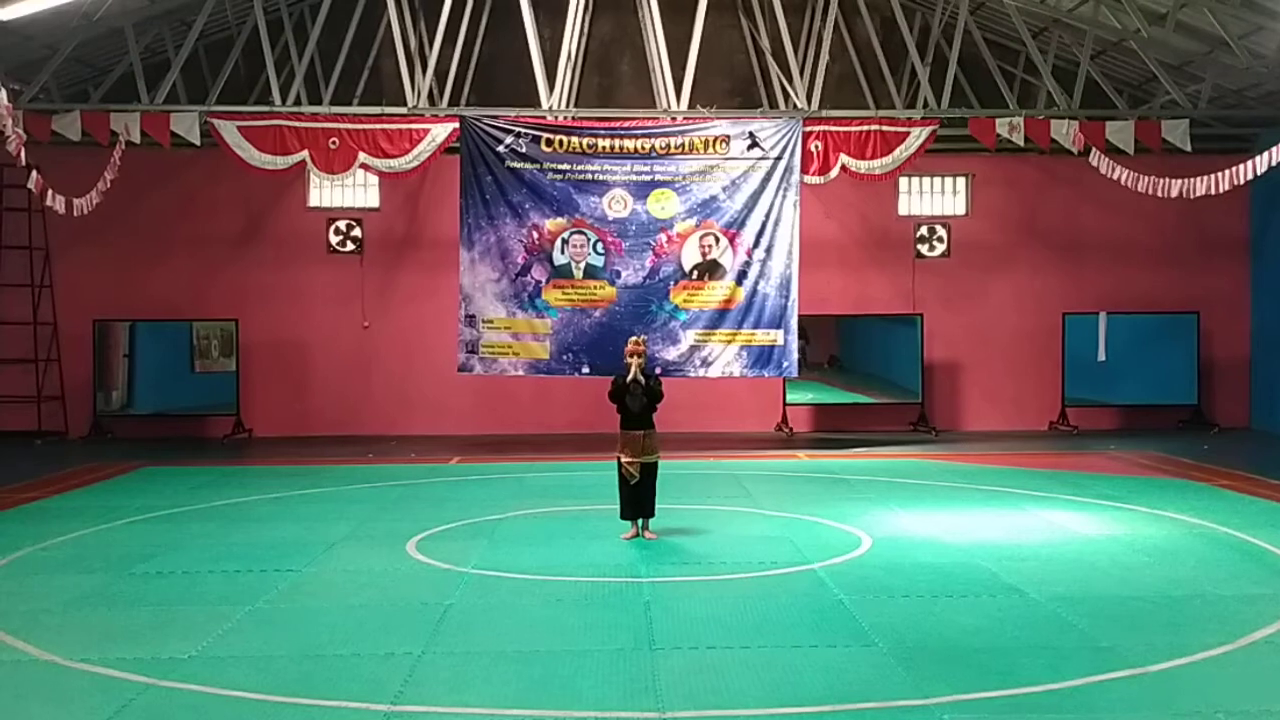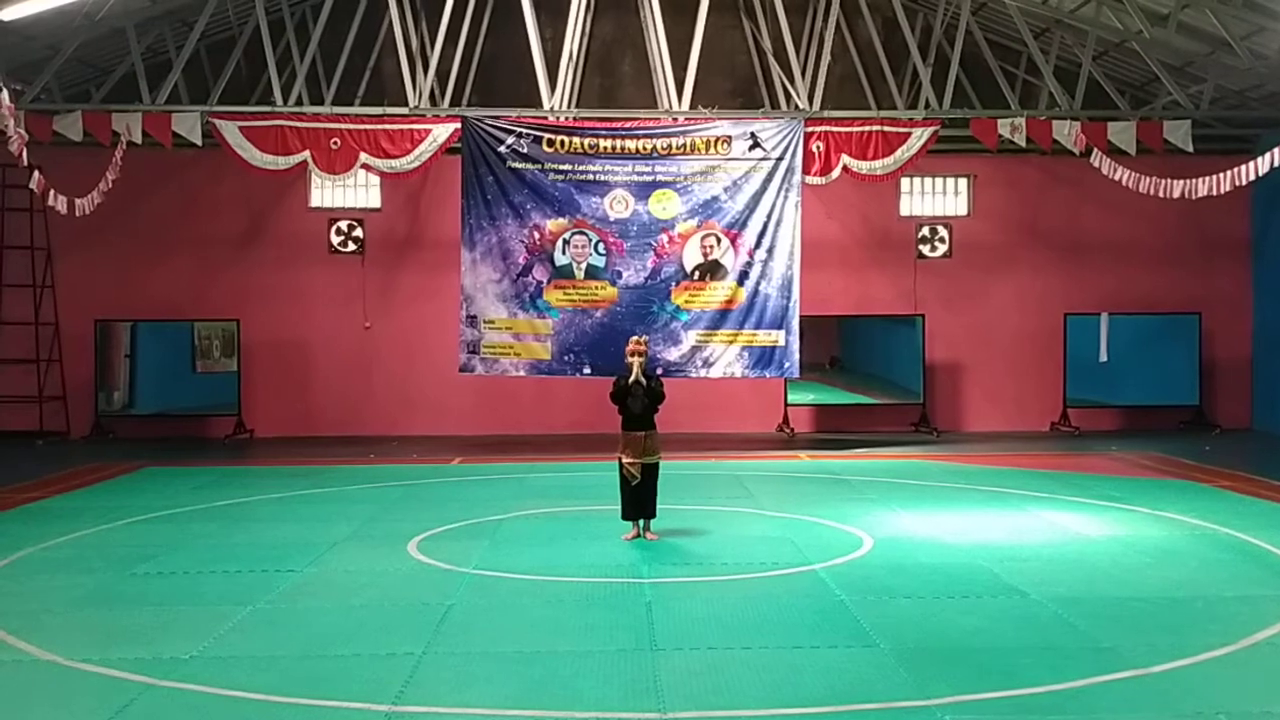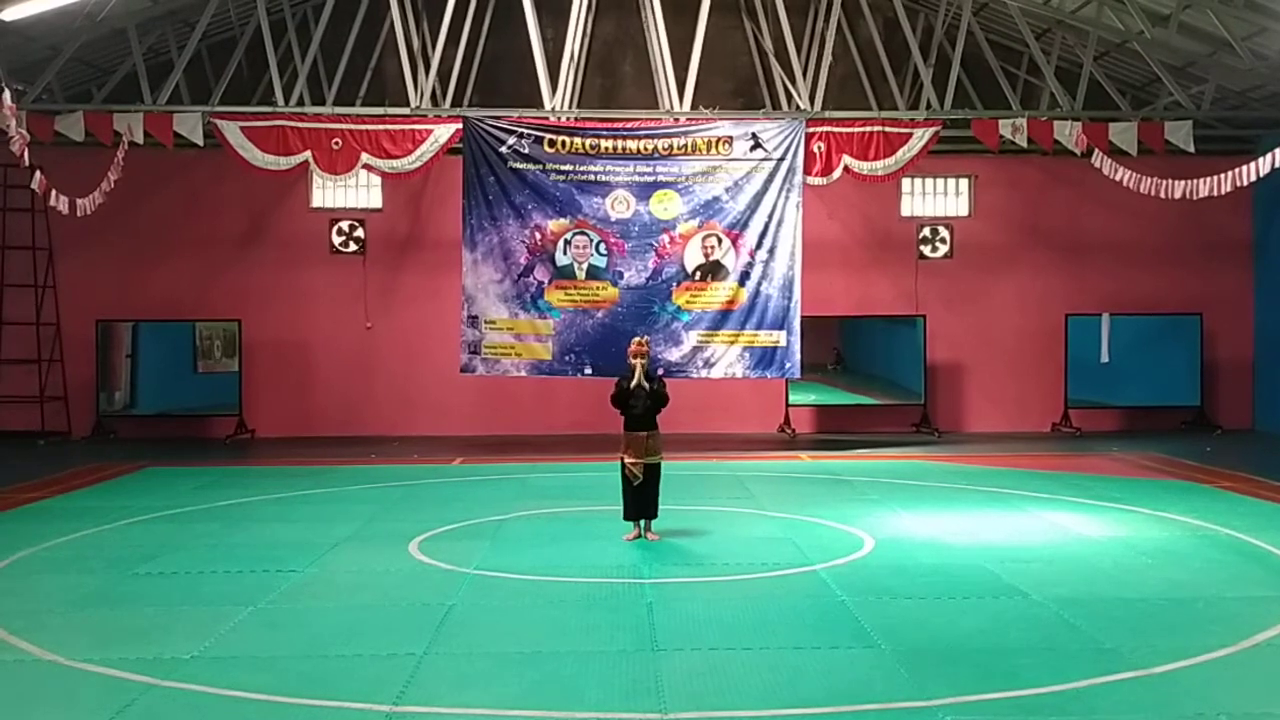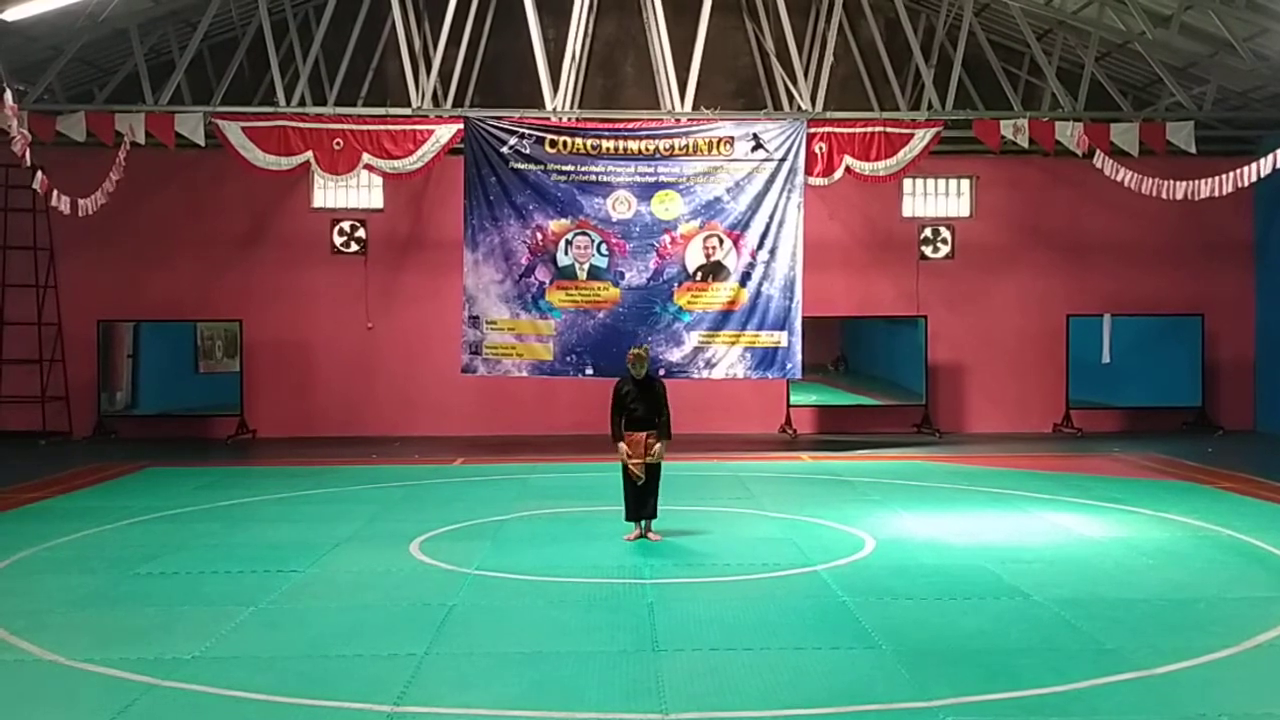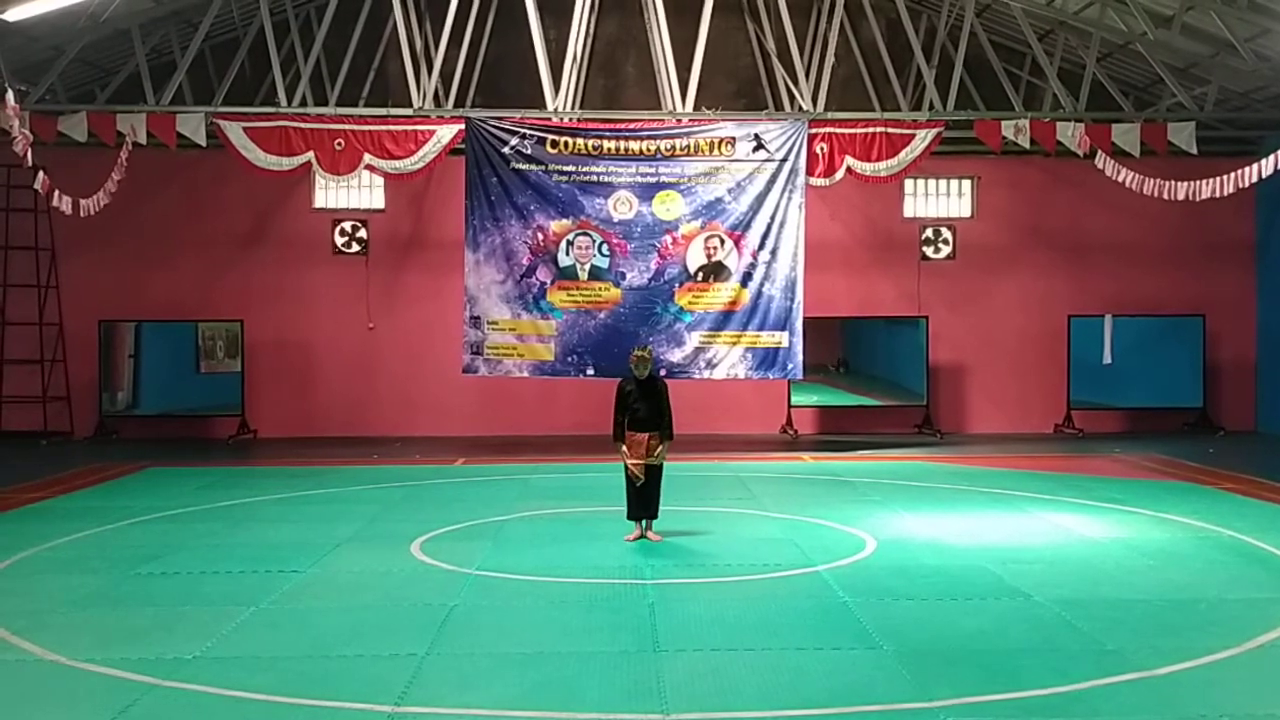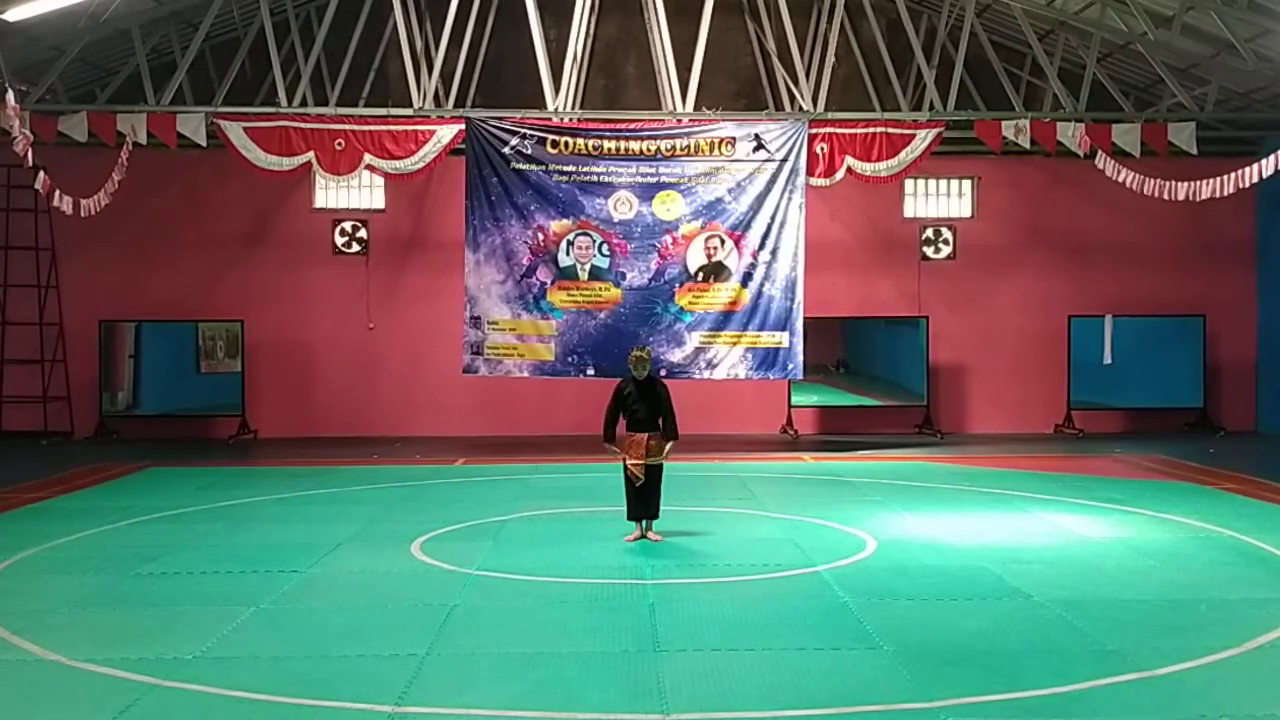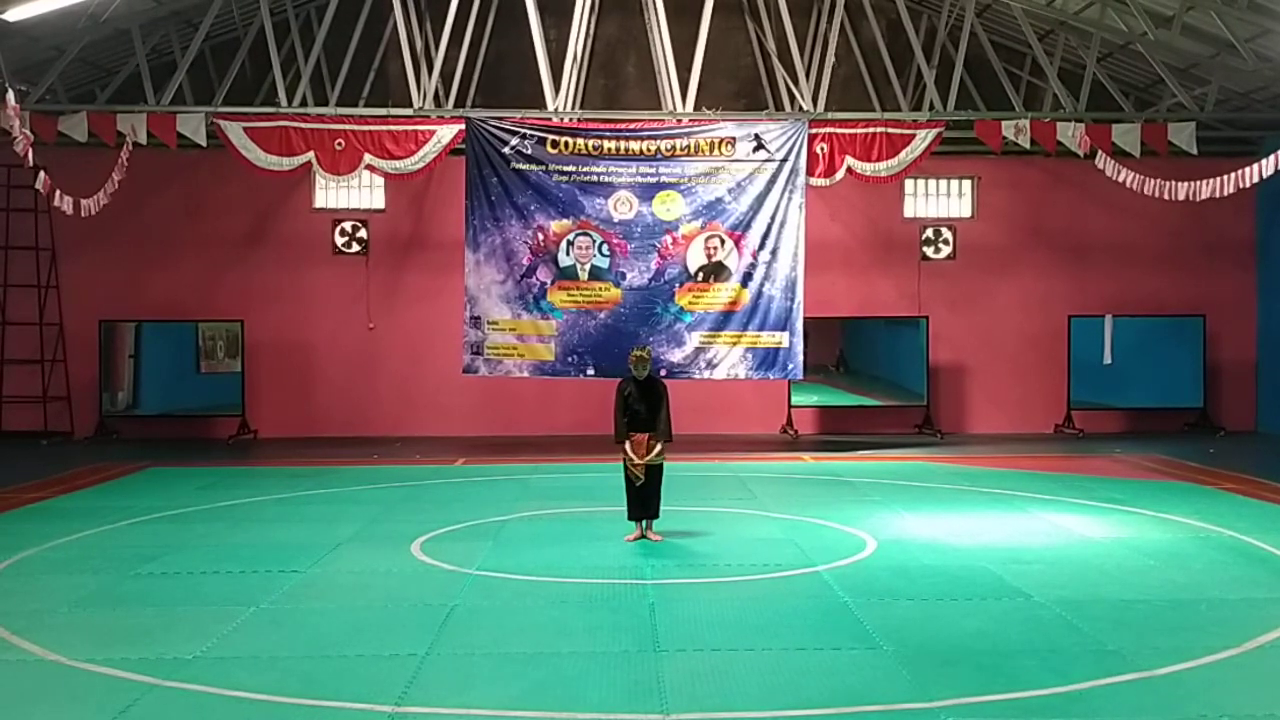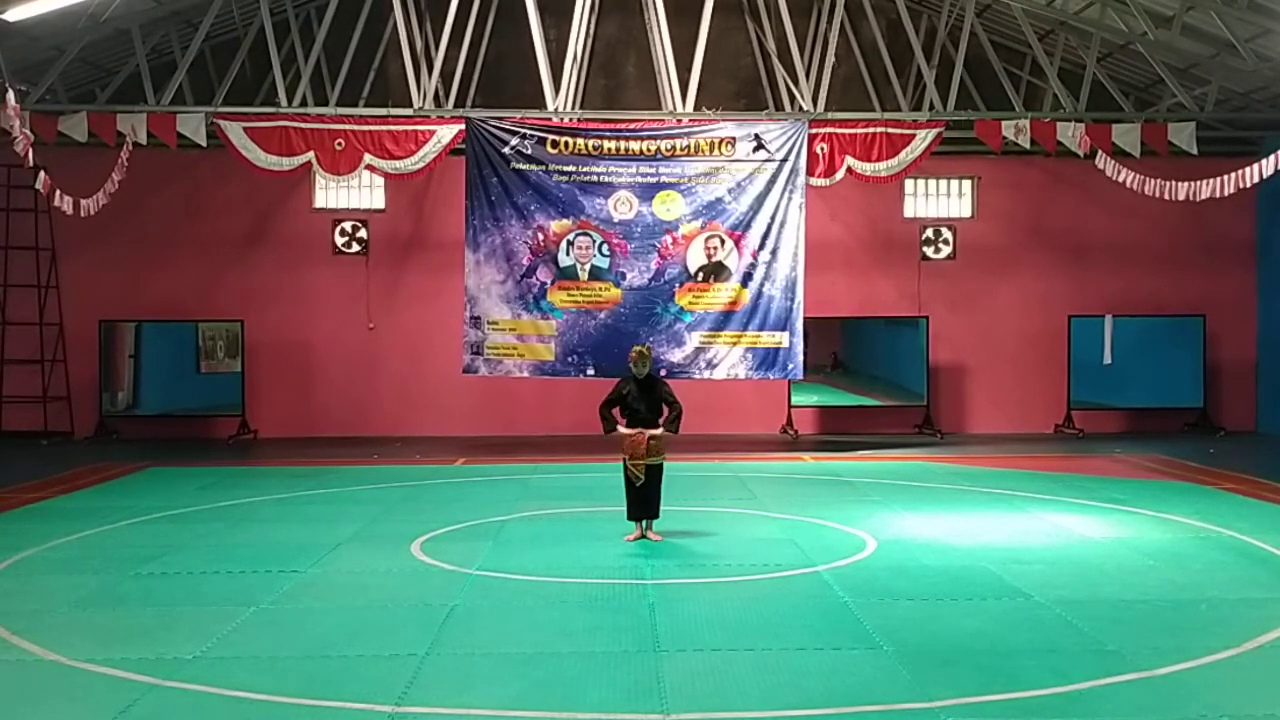
dt=0.5s
person 1, frame 1
left shoulder: (652, 380)
right shoulder: (620, 380)
left elbow: (657, 397)
right elbow: (613, 397)
left wrist: (641, 379)
right wrist: (629, 378)
left hip: (648, 435)
right hip: (627, 436)
left knee: (647, 482)
right knee: (627, 481)
left ankle: (646, 526)
right ankle: (633, 526)
person 1, frame 2
left shoulder: (654, 380)
right shoulder: (621, 381)
left elbow: (658, 399)
right elbow: (615, 399)
left wrist: (642, 380)
right wrist: (631, 379)
left hip: (649, 436)
right hip: (628, 437)
left knee: (649, 483)
right knee: (629, 482)
left ankle: (647, 527)
right ankle: (635, 527)
person 1, frame 3
left shoulder: (656, 381)
right shoulder: (623, 382)
left elbow: (663, 402)
right elbow: (616, 402)
left wrist: (646, 384)
right wrist: (632, 383)
left hip: (651, 437)
right hip: (630, 437)
left knee: (651, 483)
right knee: (631, 483)
left ankle: (648, 527)
right ankle: (635, 527)
person 1, frame 4
left shoulder: (657, 384)
right shoulder: (622, 385)
left elbow: (664, 414)
right elbow: (616, 415)
left wrist: (662, 441)
right wrist: (619, 442)
left hip: (652, 439)
right hip: (630, 439)
left knee: (651, 484)
right knee: (631, 484)
left ankle: (648, 526)
right ankle: (637, 527)
person 1, frame 5
left shoulder: (659, 385)
right shoulder: (624, 386)
left elbow: (666, 415)
right elbow: (619, 416)
left wrist: (665, 443)
right wrist: (620, 443)
left hip: (654, 440)
right hip: (632, 440)
left knee: (652, 485)
right knee: (634, 484)
left ankle: (649, 527)
right ankle: (638, 527)
person 1, frame 6
left shoulder: (658, 386)
right shoulder: (623, 386)
left elbow: (668, 414)
right elbow: (612, 414)
left wrist: (670, 440)
right wrist: (609, 440)
left hip: (654, 439)
right hip: (632, 440)
left knee: (653, 485)
right knee: (633, 484)
left ankle: (649, 528)
right ankle: (638, 528)
person 1, frame 7
left shoulder: (658, 386)
right shoulder: (624, 386)
left elbow: (663, 414)
right elbow: (619, 415)
left wrist: (661, 441)
right wrist: (625, 441)
left hip: (653, 440)
right hip: (632, 440)
left knee: (653, 485)
right knee: (633, 485)
left ankle: (649, 528)
right ankle: (638, 528)
person 1, frame 8
left shoulder: (659, 384)
right shoulder: (624, 385)
left elbow: (676, 408)
right elbow: (604, 408)
left wrist: (663, 428)
right wrist: (617, 427)
left hip: (654, 440)
right hip: (631, 440)
left knee: (653, 485)
right knee: (633, 484)
left ankle: (650, 528)
right ankle: (638, 528)
